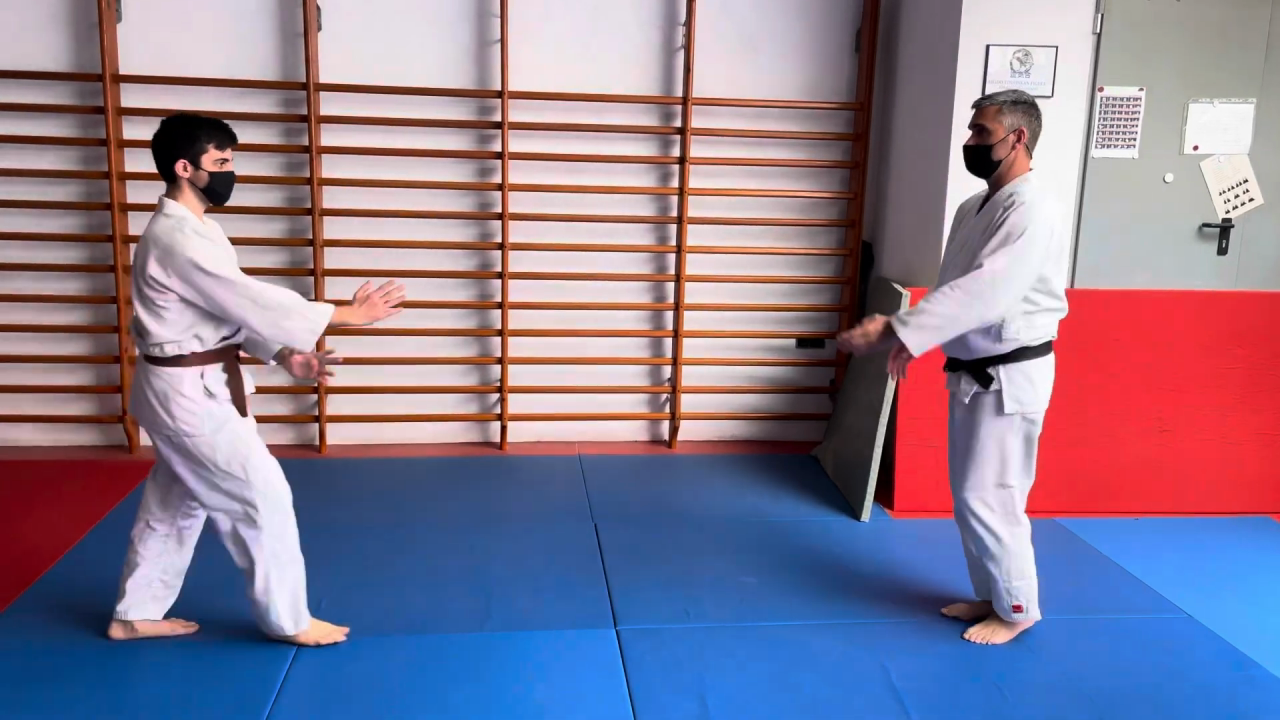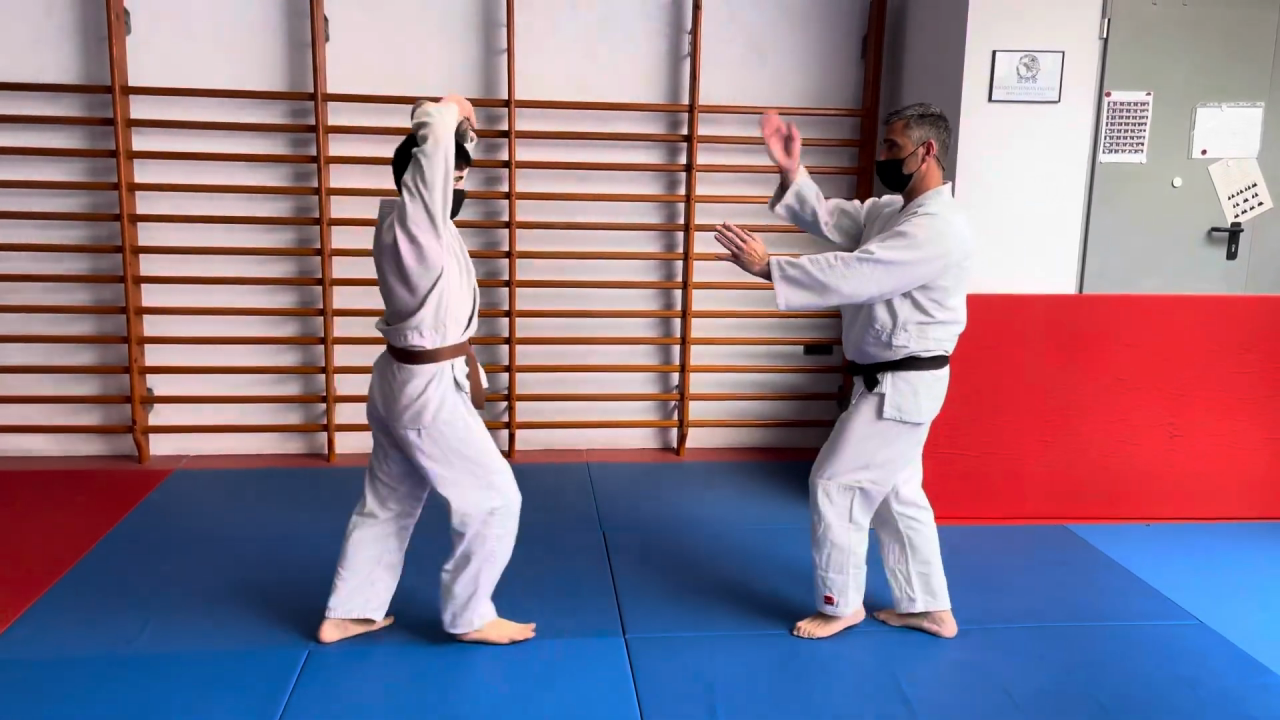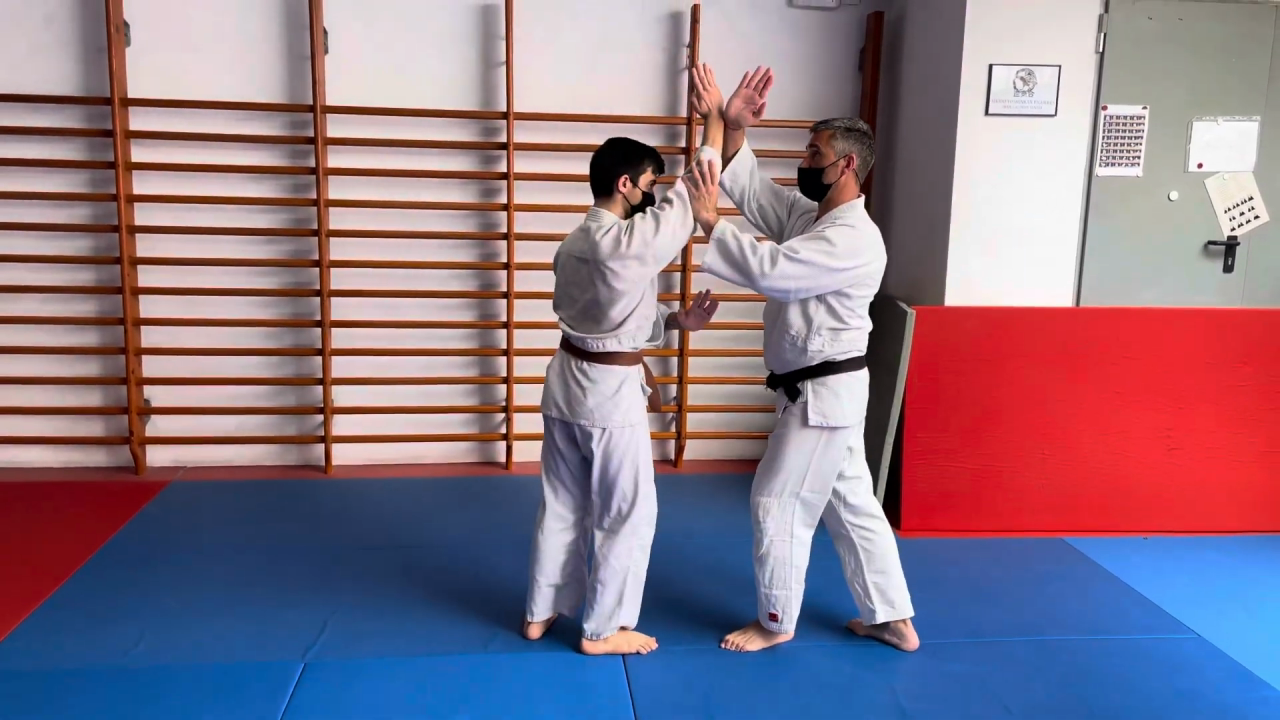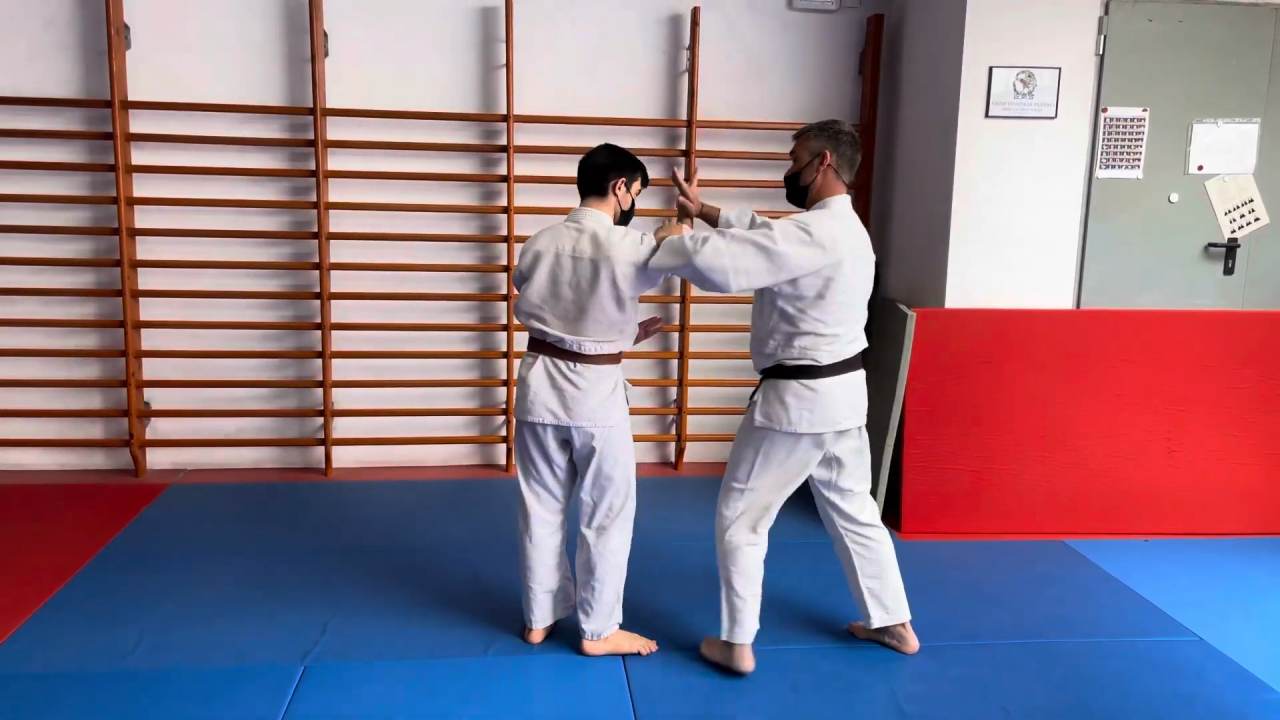
dt=1s
person 1, frame 1
left shoulder: (1033, 213)
right shoulder: (975, 208)
left elbow: (982, 292)
left wrist: (898, 331)
right wrist: (903, 332)
left hip: (1009, 379)
right hip: (973, 374)
left knee: (985, 496)
right knee: (971, 492)
left ankle: (1016, 608)
right ankle: (993, 596)
person 1, frame 2
left shoulder: (939, 230)
right shoulder: (887, 211)
left elbow: (853, 274)
right elbow: (826, 218)
left wrist: (769, 266)
right wrist: (791, 170)
left hip: (902, 384)
right hip: (887, 380)
left knee: (835, 484)
right knee: (898, 495)
left ankle: (839, 604)
right ankle: (929, 606)
person 1, frame 3
left shoulder: (855, 238)
right shoulder: (805, 214)
left elbow: (771, 270)
right elbow: (748, 186)
left wrist: (710, 223)
right wrist: (733, 128)
left hip: (823, 393)
right hip: (821, 389)
left knee: (778, 504)
right knee: (851, 504)
left ankle: (776, 621)
right ankle: (892, 618)
person 1, frame 4
left shoulder: (810, 234)
right shoulder: (845, 228)
left elbow: (715, 260)
right elbow: (764, 236)
left wrist: (673, 239)
right wrist: (705, 210)
left hip: (799, 396)
right hip: (843, 392)
left knee: (741, 512)
right knee: (853, 508)
left ankle: (737, 642)
right ankle: (893, 622)
person 2, frame 1
left shoulder: (193, 226)
right shoulder: (175, 238)
left elbow: (237, 307)
right elbow: (248, 300)
left wrist: (285, 353)
right wrist: (343, 316)
left hip: (193, 385)
right hip: (189, 392)
left knee: (171, 507)
right knee: (263, 494)
left ankle: (135, 615)
right ankle: (287, 617)
person 2, frame 2
left shoulder: (403, 221)
right shoulder: (412, 218)
left elbow: (446, 136)
right elbow: (431, 146)
left wrist: (454, 117)
right wrist: (440, 115)
left hip: (404, 382)
right hip: (431, 391)
left knee: (386, 504)
right knee: (495, 499)
left ankle: (346, 612)
right ankle: (468, 615)
person 2, frame 3
left shoulder: (573, 245)
right shoulder: (632, 242)
right elbow: (693, 195)
left wrist: (678, 321)
right wrist: (716, 123)
left hip: (567, 383)
right hip: (611, 393)
left knee: (562, 507)
right knee: (627, 514)
left ankle: (540, 613)
right ankle: (603, 629)
person 2, frame 4
left shoulder: (538, 243)
right shoulder: (629, 245)
left elbow: (538, 313)
left hip: (540, 382)
right hip: (595, 391)
left knee: (542, 507)
right knee: (608, 513)
left ankle: (539, 617)
right ankle: (599, 630)
